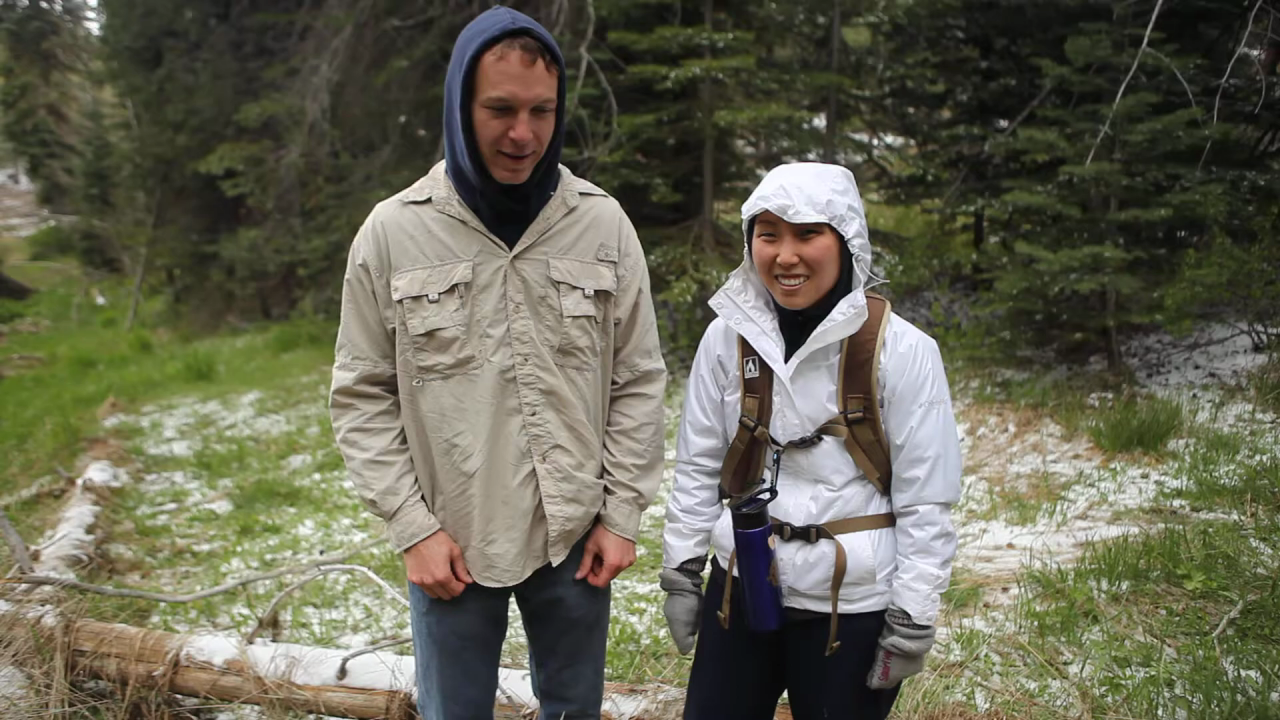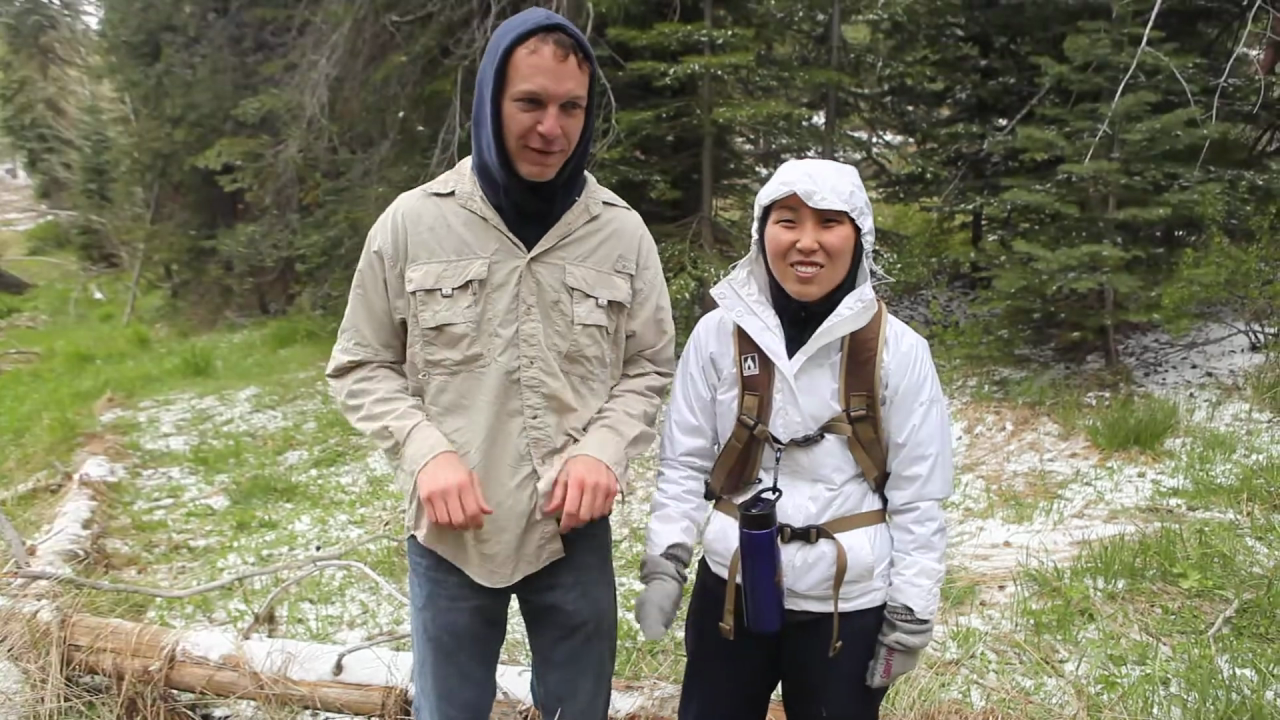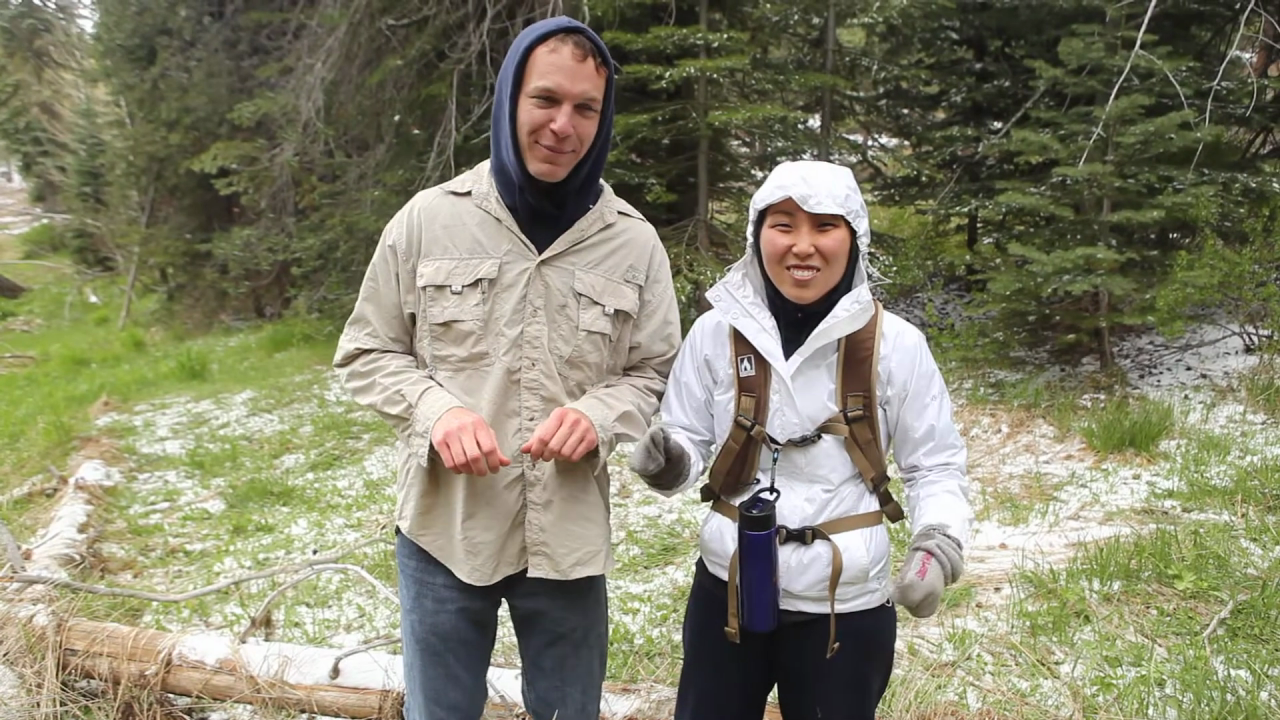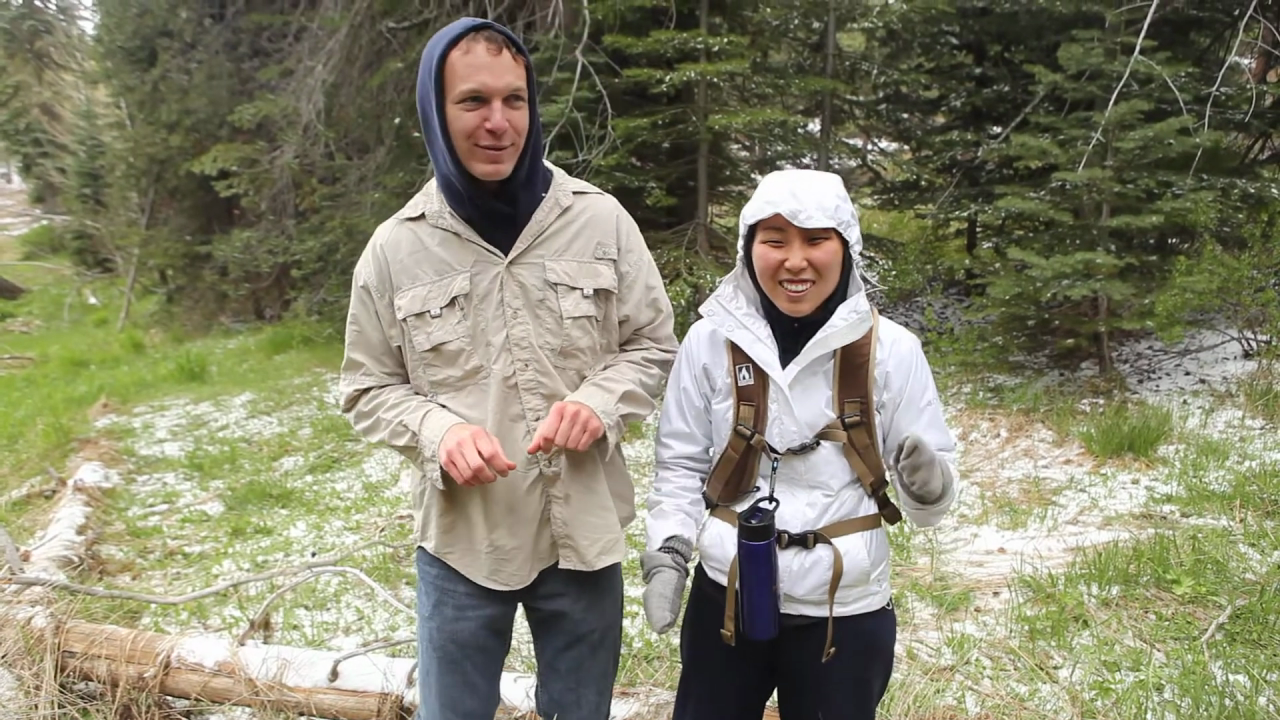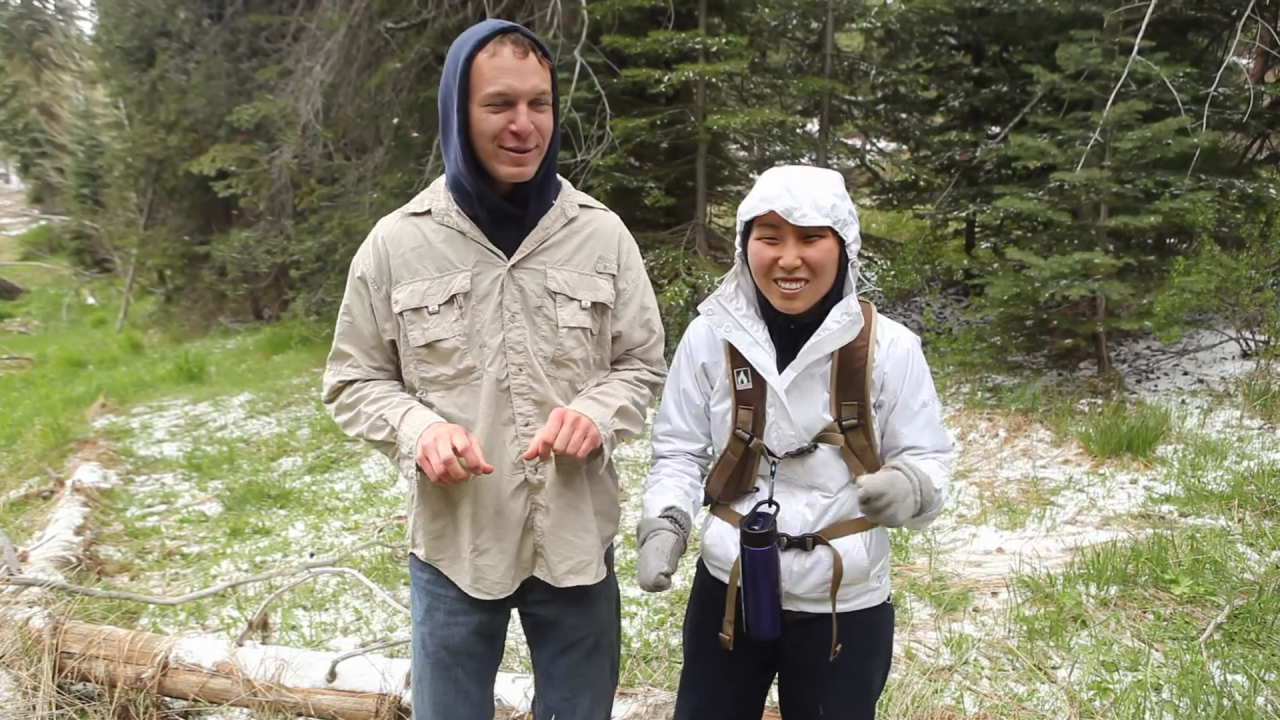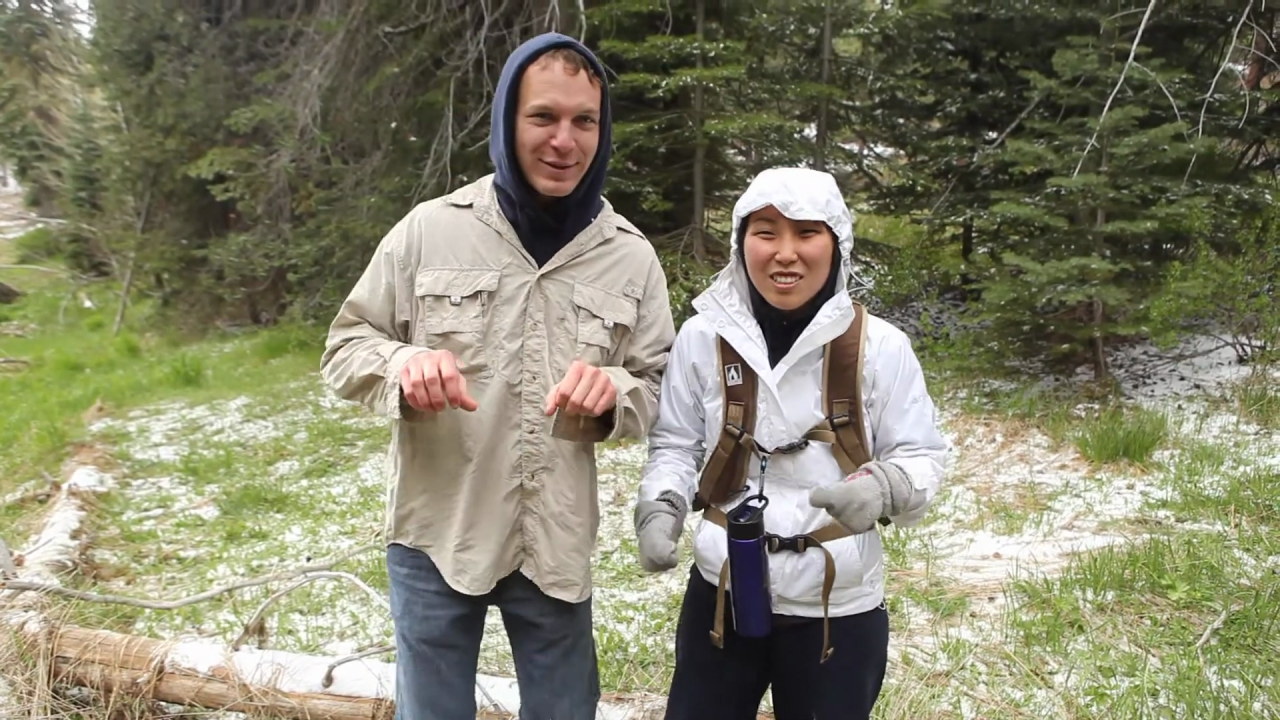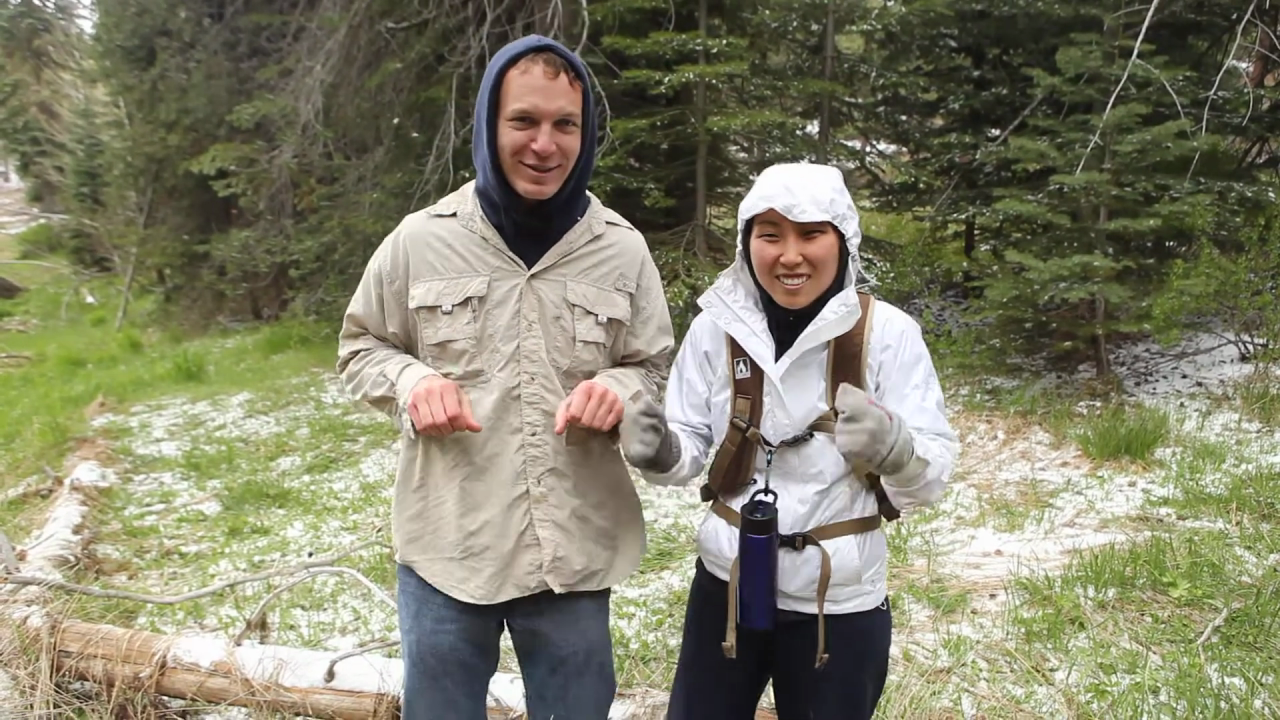
dt=0.7s
person 1, frame 1
left shoulder: (603, 225)
right shoulder: (392, 232)
left elbow: (637, 381)
right elbow: (362, 397)
left wrist: (623, 513)
right wrist: (412, 527)
left hip: (575, 531)
right hip: (452, 539)
person 1, frame 2
left shoulder: (622, 232)
right shoulder: (412, 222)
left elbow: (650, 370)
right elbow: (360, 367)
left wrist: (605, 448)
right wrist: (425, 449)
left hip: (575, 532)
right hip: (451, 532)
person 1, frame 3
left shoulder: (634, 242)
right shoulder: (427, 219)
left elbow: (655, 375)
right elbow: (366, 351)
left wrist: (596, 415)
right wrist: (437, 409)
left hip: (567, 532)
right hip: (443, 529)
person 1, frame 4
left shoulder: (599, 219)
right shoulder: (395, 248)
left elbow: (653, 346)
right elbow: (367, 389)
left wrist: (600, 401)
right wrist: (436, 430)
left hip: (583, 532)
right hip: (461, 539)
person 1, frame 5
left shoulder: (602, 235)
right shoulder: (397, 242)
left elbow: (642, 367)
right elbow: (352, 381)
left wrist: (596, 413)
right wrist: (417, 427)
left hip: (576, 538)
right hip: (452, 543)
person 1, frame 6
left shoulder: (631, 256)
right shoulder: (428, 230)
left elbow: (656, 387)
right elbow: (345, 348)
left wrist: (612, 393)
right wrist: (403, 363)
left hip: (556, 542)
right hip: (435, 535)
person 1, frame 7
left shoulder: (622, 250)
right shoulder: (418, 241)
left elbow: (655, 370)
right elbow: (360, 351)
left wrist: (618, 392)
right wrist: (411, 381)
left hip: (575, 554)
right hip: (443, 549)
person 2, frame 1
left shoulder: (902, 351)
right shoulder: (728, 335)
left elbow: (926, 499)
right elbow: (698, 468)
left wrist: (912, 620)
right wrist: (682, 572)
left hip: (852, 604)
right hip: (743, 587)
person 2, frame 2
left shoulder: (897, 349)
right shoulder: (720, 333)
left elbow: (919, 494)
right elbow: (685, 461)
left wrist: (911, 617)
right wrist: (665, 561)
left hip: (848, 602)
right hip: (731, 587)
person 2, frame 3
left shoulder: (894, 344)
right shoulder: (717, 331)
left elbow: (935, 465)
right elbow: (687, 439)
left wrist: (938, 544)
right wrist: (668, 458)
left hip: (846, 602)
right hip: (729, 586)
person 2, frame 4
left shoulder: (890, 349)
right shoulder: (711, 339)
left elbow: (927, 481)
right elbow: (681, 464)
left wrist: (926, 482)
right wrist: (667, 555)
left hip: (844, 607)
right hip: (727, 595)
person 2, frame 5
left shoulder: (888, 347)
right shoulder: (711, 336)
left elbow: (929, 460)
right elbow: (679, 452)
left wrist: (905, 489)
right wrist: (663, 524)
left hip: (845, 604)
right hip: (730, 590)
person 2, frame 6
left shoulder: (879, 346)
right shoulder: (704, 336)
left elbow: (921, 456)
right elbow: (675, 444)
left wrist: (882, 487)
right wrist: (660, 508)
left hip: (838, 607)
right hip: (723, 594)
person 2, frame 7
left shoulder: (887, 333)
right shoulder: (716, 327)
left elbow: (933, 468)
right elbow: (689, 439)
left wrist: (890, 444)
right wrist: (657, 447)
left hip: (840, 601)
right hip: (726, 585)
